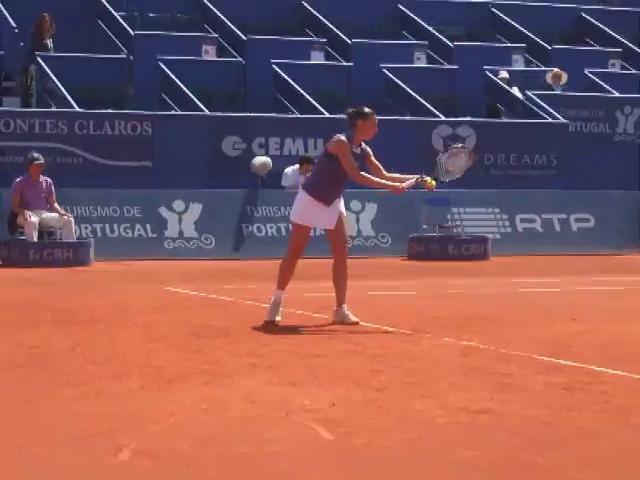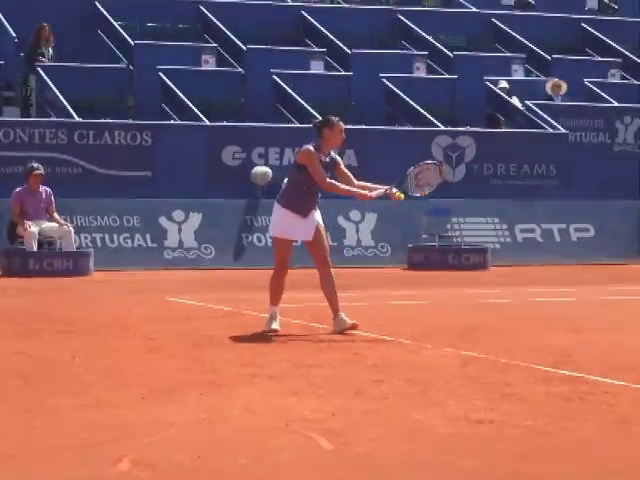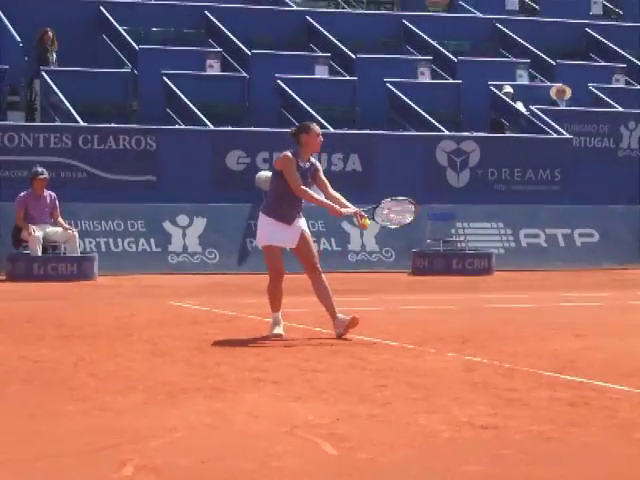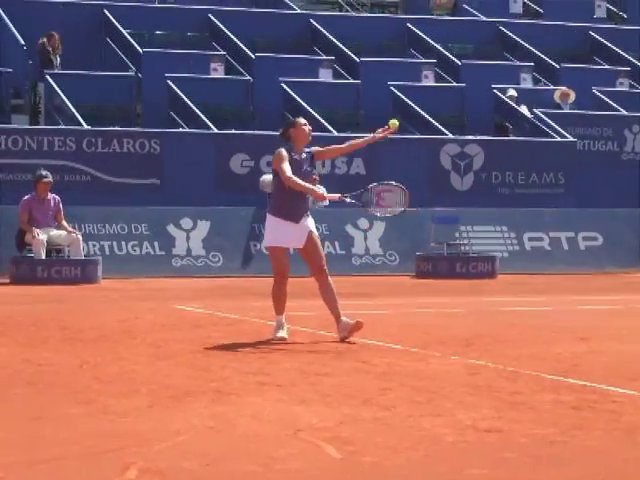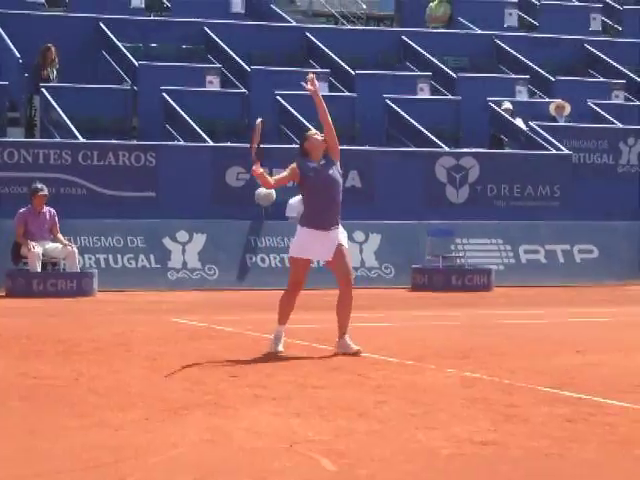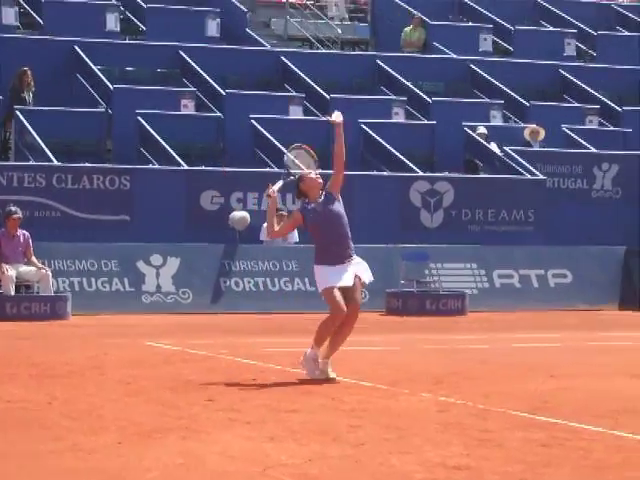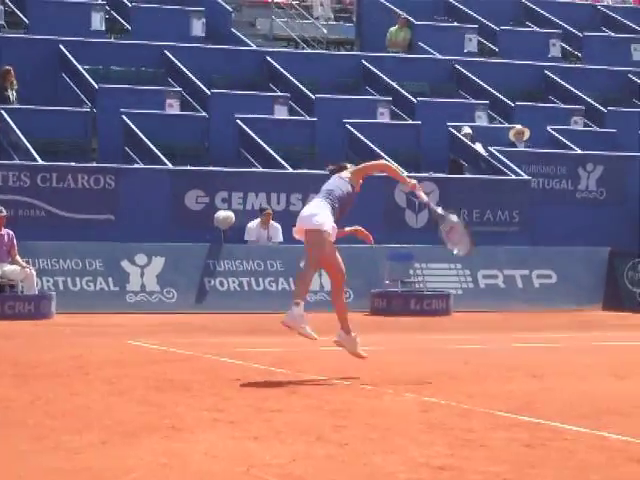
dt=0.4s
person 1, frame 1
left shoulder: (364, 151)
right shoulder: (340, 142)
left elbow: (384, 175)
right elbow: (357, 176)
left wrist: (416, 178)
right wrist: (391, 187)
left hip: (333, 202)
right hip: (310, 199)
left knee: (341, 254)
right knee: (294, 253)
left ankle: (341, 309)
right ankle: (276, 302)
person 1, frame 2
left shoulder: (333, 159)
right shoulder: (308, 152)
left elbow: (353, 183)
right elbow: (325, 183)
left wrist: (384, 189)
right wrist: (358, 194)
left hip: (310, 213)
right hip: (287, 212)
left knee: (325, 264)
right knee: (281, 267)
left ankle: (338, 317)
right ankle: (273, 315)
person 1, frame 3
left shoulder: (314, 166)
right shoulder: (287, 158)
left elbow: (329, 192)
right elbow: (300, 190)
left wrist: (352, 209)
right wrist: (330, 207)
left hip: (295, 221)
right hip: (272, 221)
left knee: (315, 269)
right knee: (277, 274)
left ankle: (336, 319)
right ankle: (276, 321)
person 1, frame 4
left shoulder: (311, 154)
right shoulder: (282, 154)
left elbow: (342, 148)
right elbow: (288, 179)
left wrist: (374, 137)
right wrist: (313, 191)
left hip: (303, 221)
right hip: (279, 221)
left knee: (322, 272)
right knee: (281, 276)
left ankle: (341, 322)
right ankle: (280, 324)
person 1, frame 5
left shoulder: (333, 159)
right shoulder: (300, 168)
left elbow: (328, 124)
right elbow: (272, 183)
left wrist: (316, 96)
right wrist: (261, 175)
left hip: (333, 233)
right hip: (309, 232)
left knee: (346, 284)
right knee: (295, 286)
left ankle: (342, 340)
right ankle: (279, 334)
person 1, frame 6
left shoulder: (333, 195)
right shoulder: (302, 213)
left elbow: (340, 162)
right elbow: (274, 234)
left wrist: (339, 128)
right wrist: (272, 204)
left hip: (350, 264)
right hip: (327, 268)
left knee: (353, 313)
right knee: (338, 312)
left ankle: (324, 362)
right ankle: (313, 354)
person 1, frame 7
right shoulder: (347, 175)
left elbow: (331, 233)
right elbow: (381, 165)
left wrist: (353, 229)
right wrist: (406, 181)
right hip: (317, 213)
left knee: (339, 276)
right knee: (314, 260)
left ankle: (346, 335)
right ankle: (296, 311)
